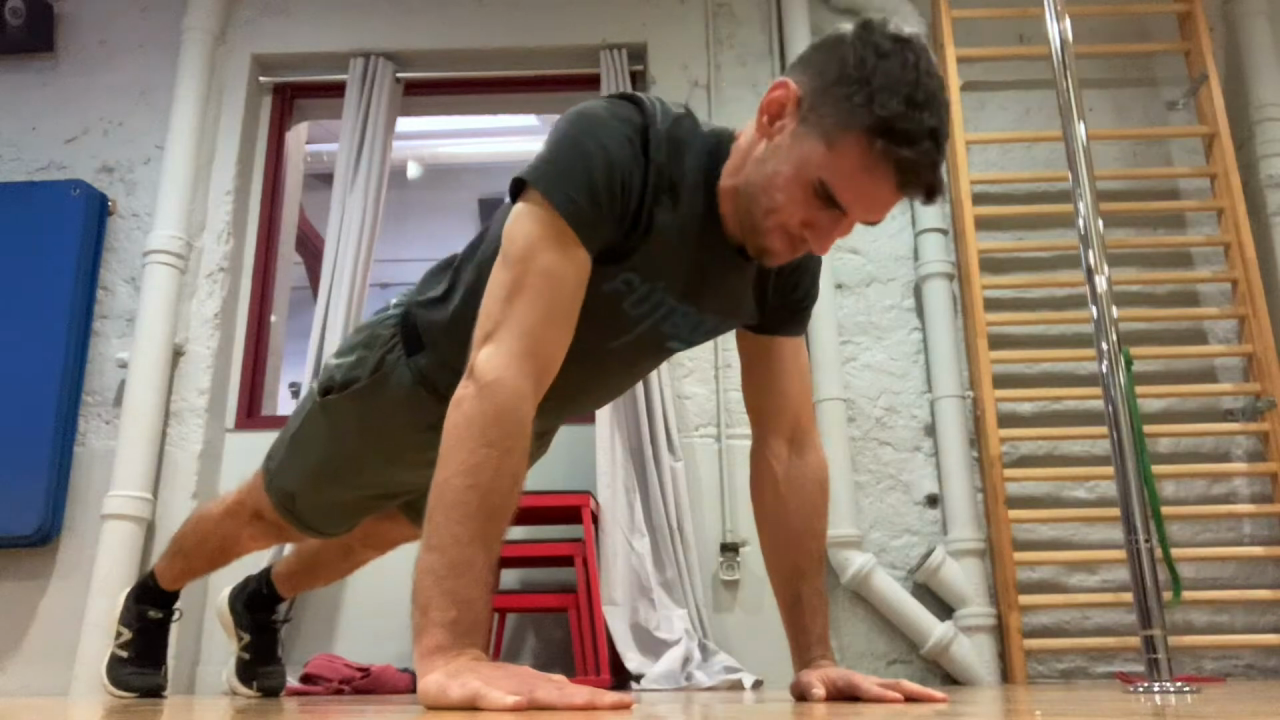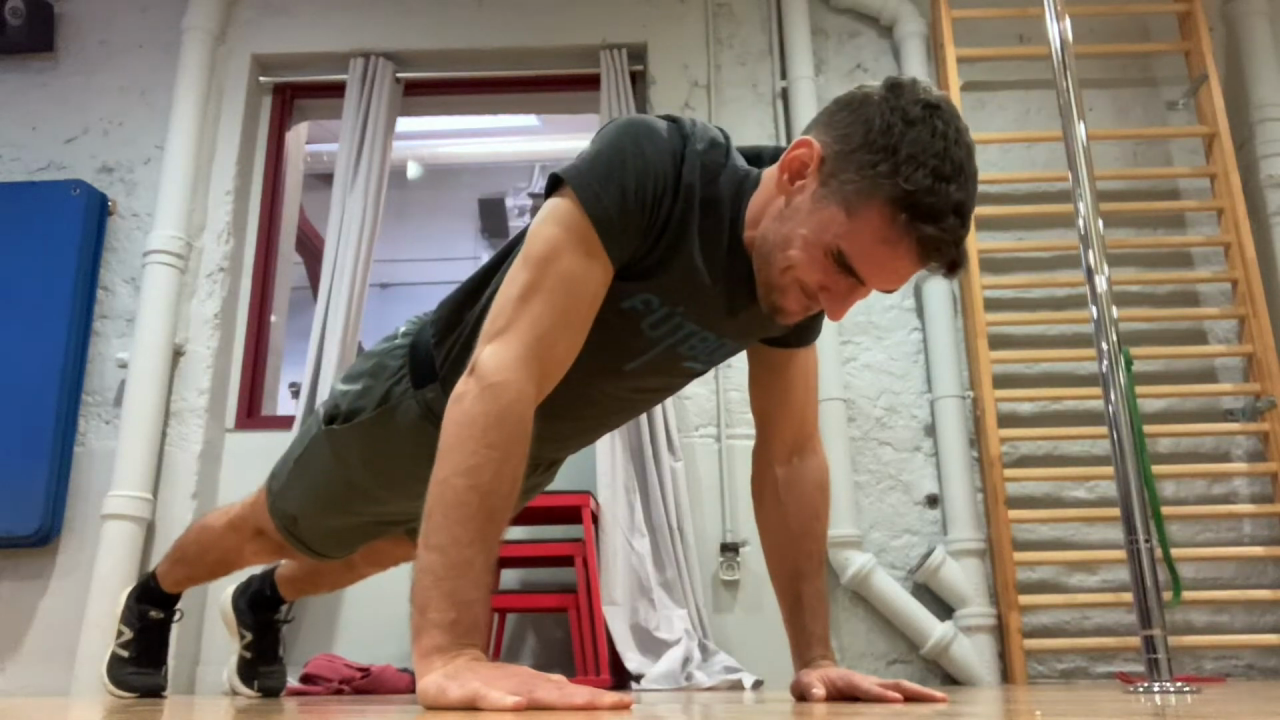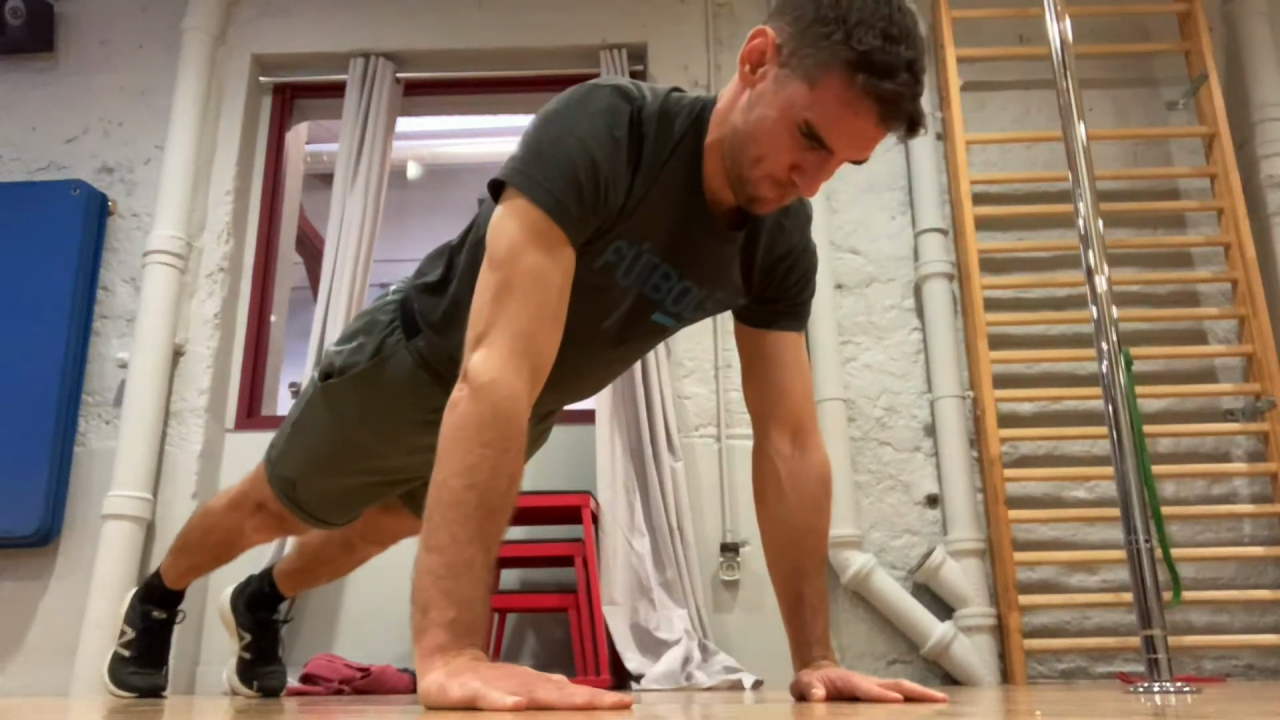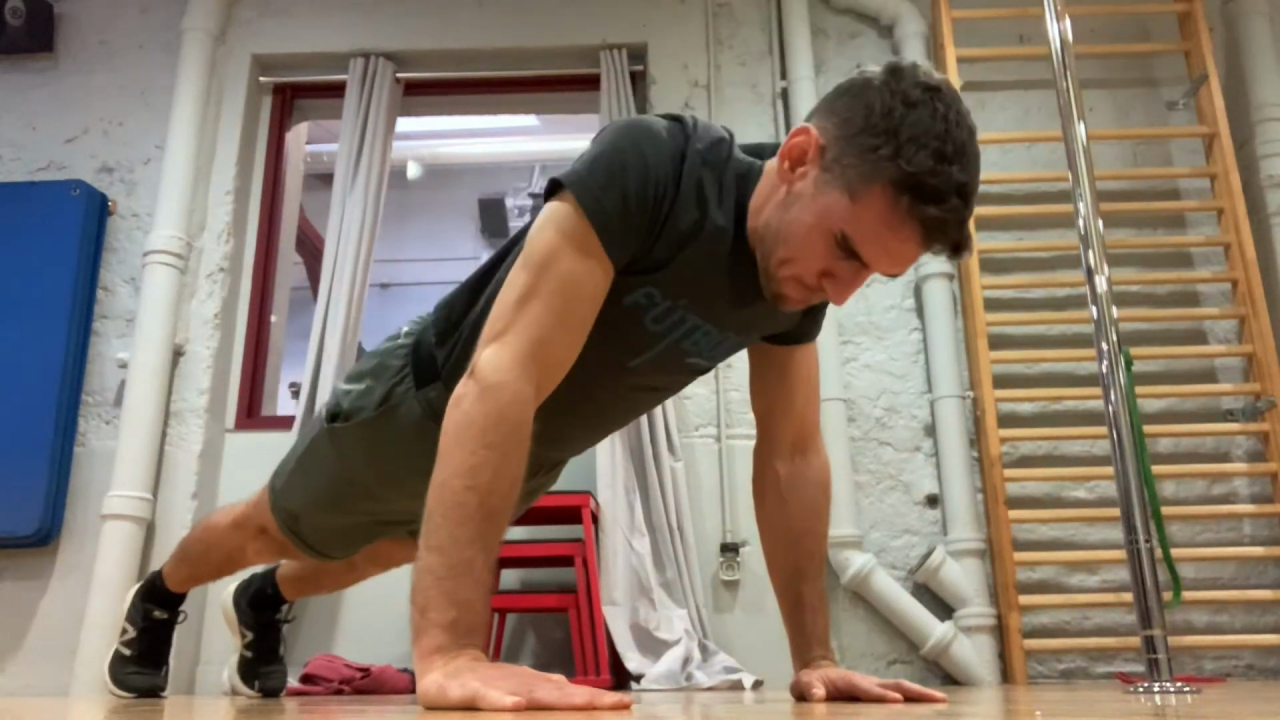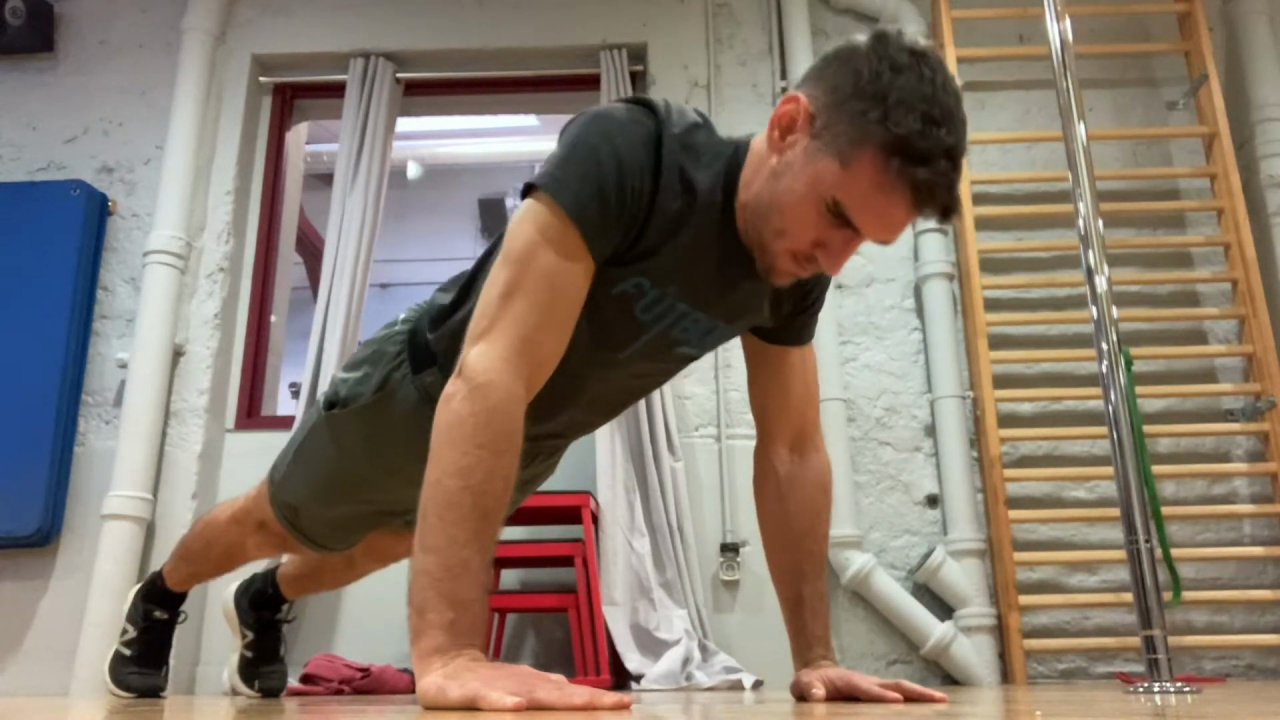
dt=1s
person 1, frame 1
left shoulder: (786, 261)
right shoulder: (613, 150)
left elbow: (788, 450)
right elbow: (497, 378)
left wrist: (814, 654)
right wrist: (448, 650)
left hip: (518, 429)
right hip: (410, 374)
left knee: (376, 535)
right knee: (274, 515)
left ankle: (259, 605)
right ankle: (149, 601)
person 1, frame 2
left shoulder: (800, 274)
right shoulder: (646, 169)
left elbow: (789, 459)
right elbow: (498, 383)
left wrist: (813, 656)
right wrist: (447, 652)
left hip: (527, 456)
right hip: (422, 400)
left knee: (375, 553)
right knee: (271, 530)
left ankle: (262, 607)
right ankle: (150, 602)
person 1, frame 3
left shoulder: (781, 243)
right shoulder: (601, 133)
left elbow: (790, 443)
right elbow: (493, 375)
left wrist: (815, 658)
right wrist: (449, 650)
left hip: (521, 417)
right hip: (409, 363)
left knee: (377, 528)
right knee: (273, 508)
left ankle: (259, 604)
right ankle: (156, 600)
person 1, frame 4
left shoulder: (803, 267)
right shoulder: (647, 168)
left elbow: (791, 458)
right elbow: (499, 383)
left wrist: (813, 656)
right wrist: (447, 652)
left hip: (529, 456)
right hip: (423, 401)
left knee: (378, 552)
right knee: (275, 530)
left ankle: (262, 608)
right ankle: (155, 603)
person 1, frame 5
left shoulder: (797, 272)
right shoulder: (627, 155)
left elbow: (791, 454)
right elbow: (487, 385)
left wrist: (815, 656)
right wrist: (448, 653)
left hip: (531, 442)
right hip: (417, 393)
left knee: (389, 542)
right knee: (278, 527)
left ankle: (263, 607)
right ankle: (157, 599)
